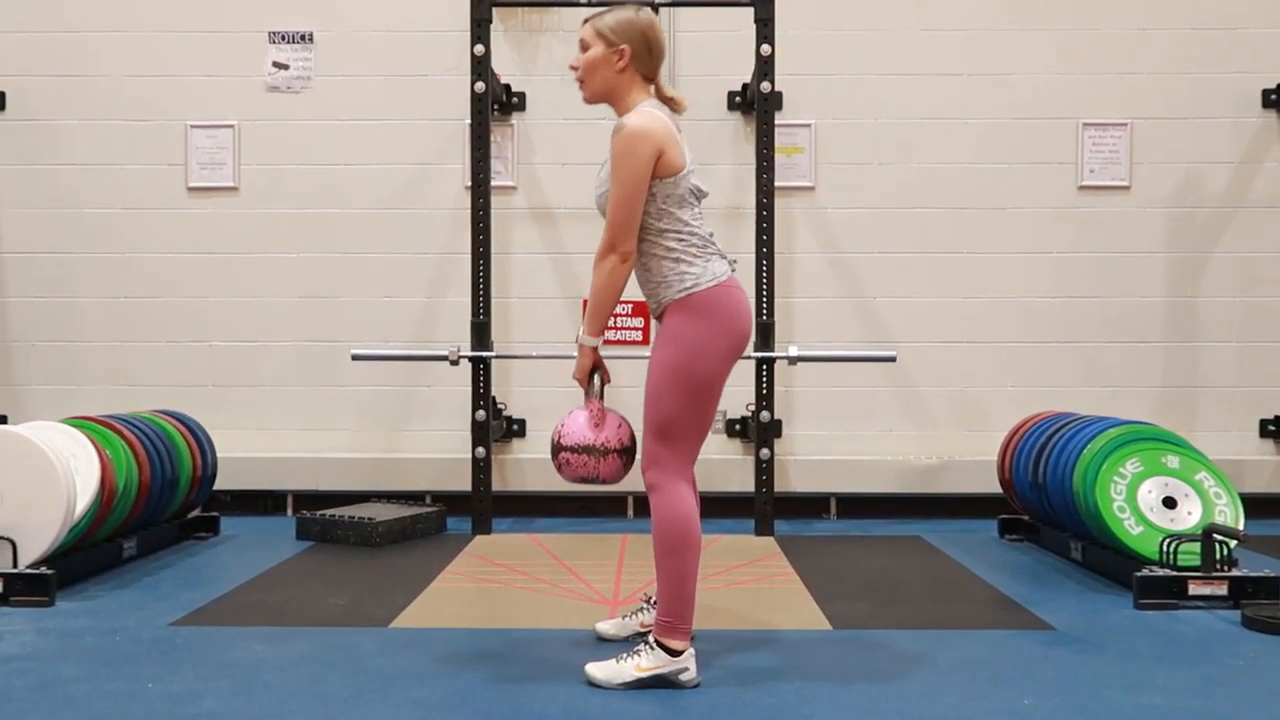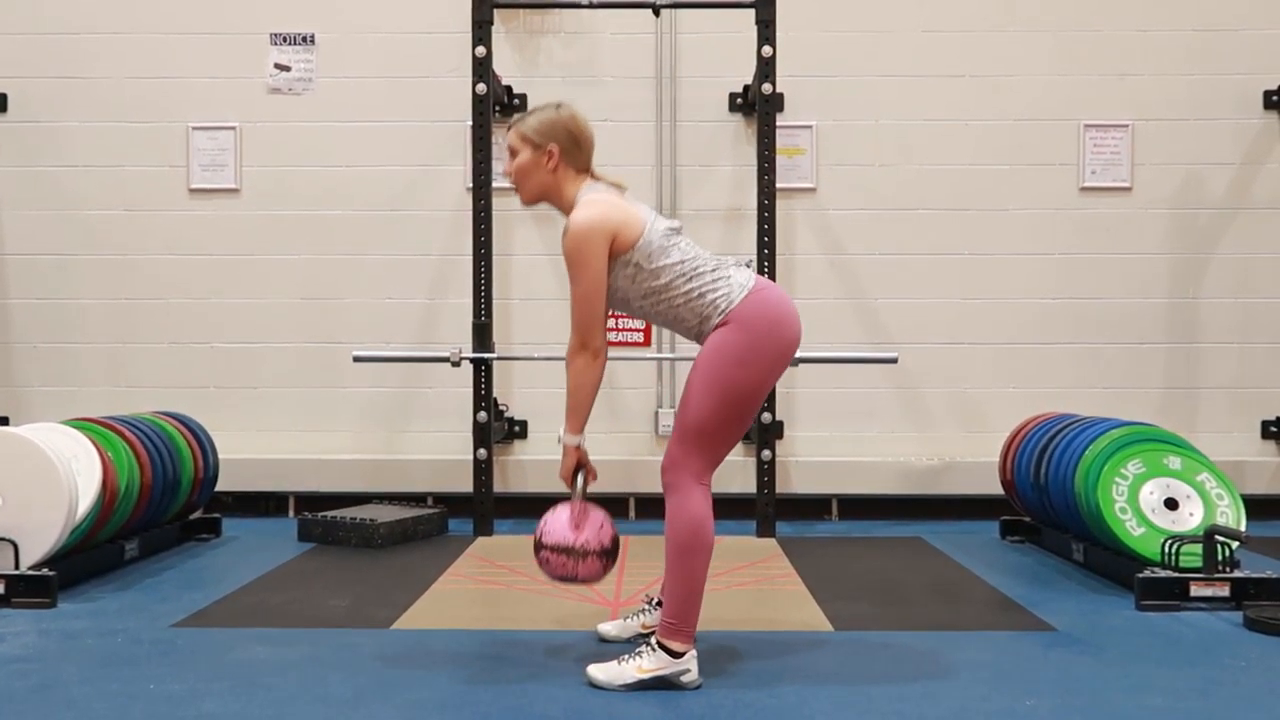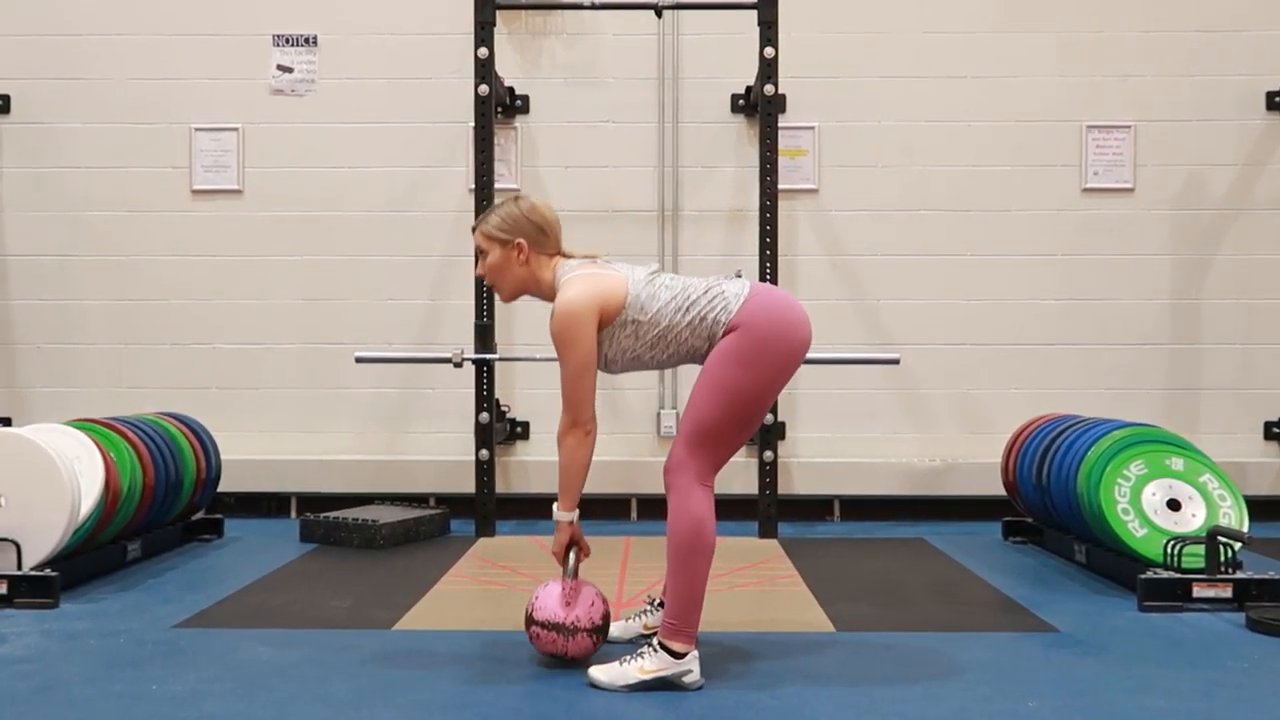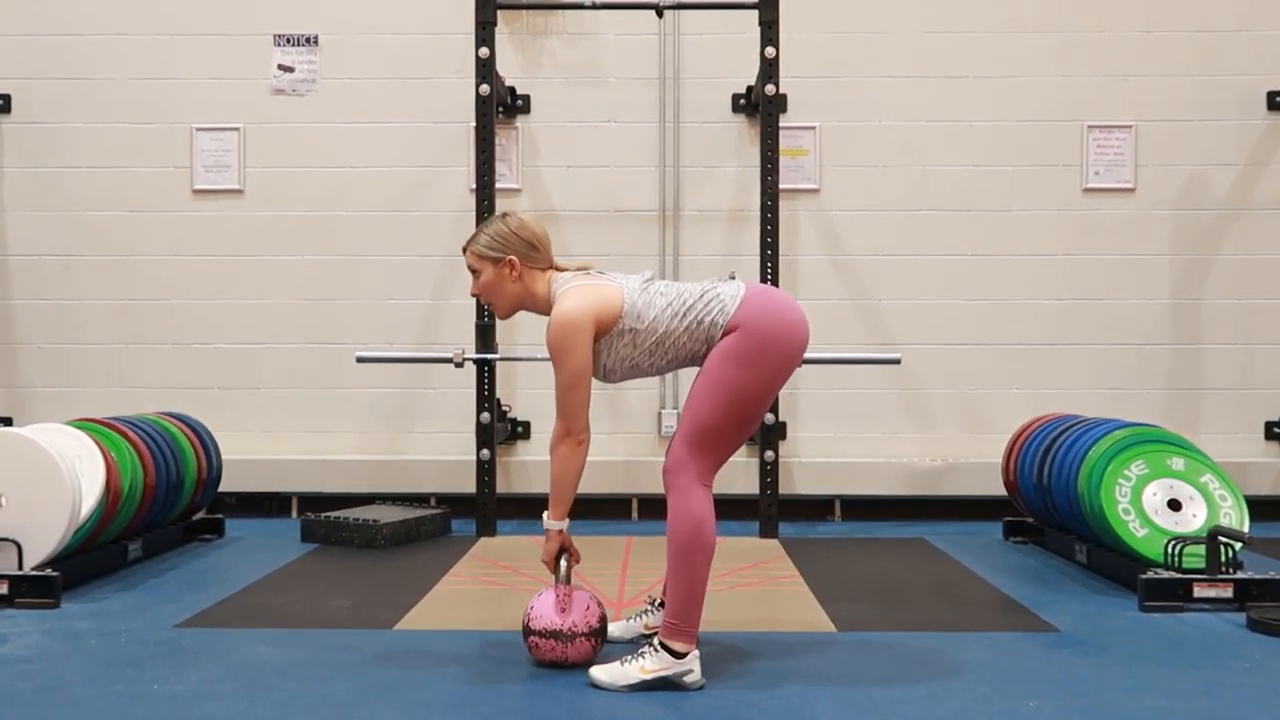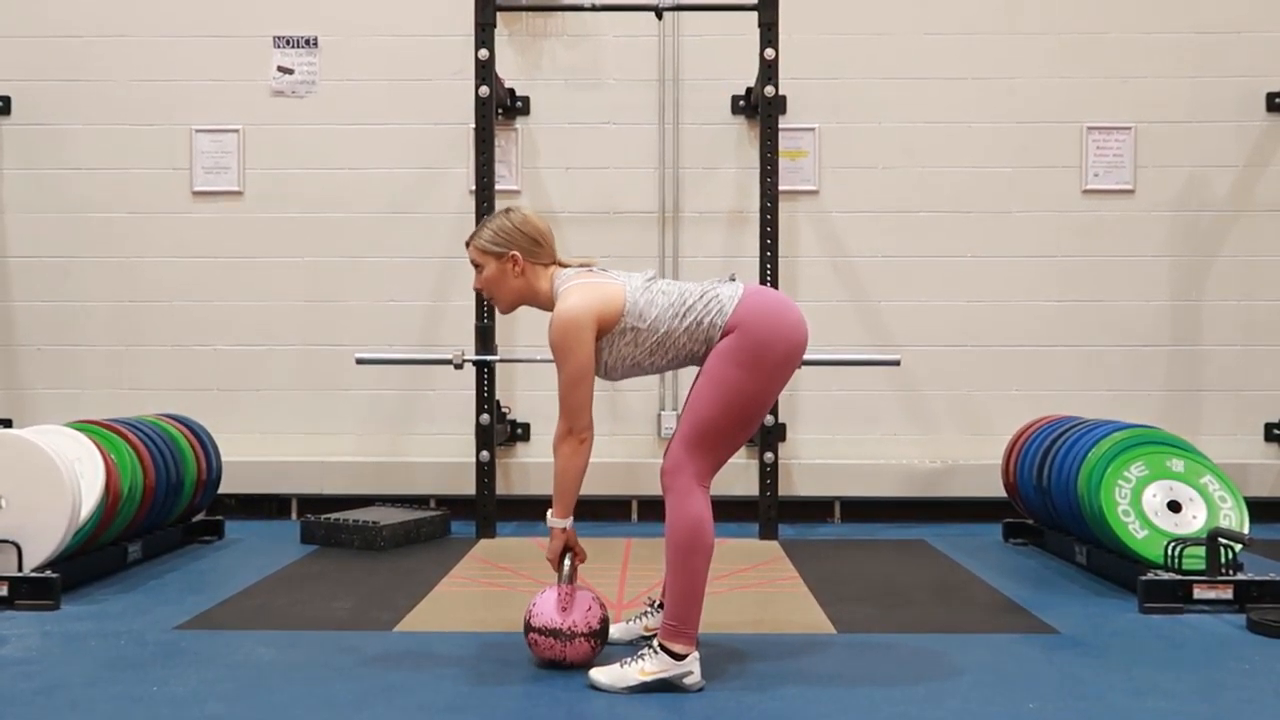
dt=0.3s
person 1, frame 1
left shoulder: (635, 127)
right shoulder: (649, 123)
left elbow: (616, 252)
right elbow: (633, 246)
left wrist: (588, 340)
right wrist: (597, 337)
left hip: (698, 312)
right hip: (704, 307)
left knee: (665, 472)
right knee: (668, 468)
left ankle: (671, 649)
right ankle: (667, 607)
person 1, frame 2
left shoulder: (586, 222)
right shoulder: (597, 206)
left elbow: (588, 351)
right elbow: (586, 345)
left wrist: (572, 440)
right wrist: (576, 439)
left hip: (752, 324)
right hip: (757, 318)
left knee: (685, 474)
right knee: (685, 471)
left ankle: (674, 651)
right ankle: (670, 609)
person 1, frame 3
left shoulder: (572, 303)
right shoulder: (580, 281)
left elbow: (580, 427)
right elbow: (575, 420)
left wrist: (565, 516)
right wrist: (569, 510)
left hip: (761, 329)
right hip: (765, 320)
left knee: (687, 474)
right knee: (686, 471)
left ankle: (675, 652)
right ankle: (671, 606)
person 1, frame 4
left shoulder: (569, 314)
right shoulder: (572, 293)
left elbow: (573, 438)
right elbow: (566, 431)
left wrist: (556, 524)
right wrist: (558, 520)
left hip: (760, 328)
right hip: (764, 320)
left knee: (686, 474)
right knee: (686, 470)
left ankle: (676, 652)
right ankle: (672, 607)
person 1, frame 5
left shoulder: (571, 311)
right shoulder: (576, 289)
left elbow: (577, 434)
right elbow: (570, 428)
left wrist: (560, 522)
right wrist: (563, 517)
left hip: (758, 332)
right hip: (762, 324)
left knee: (683, 476)
right knee: (685, 472)
left ankle: (676, 652)
right ankle: (671, 609)
